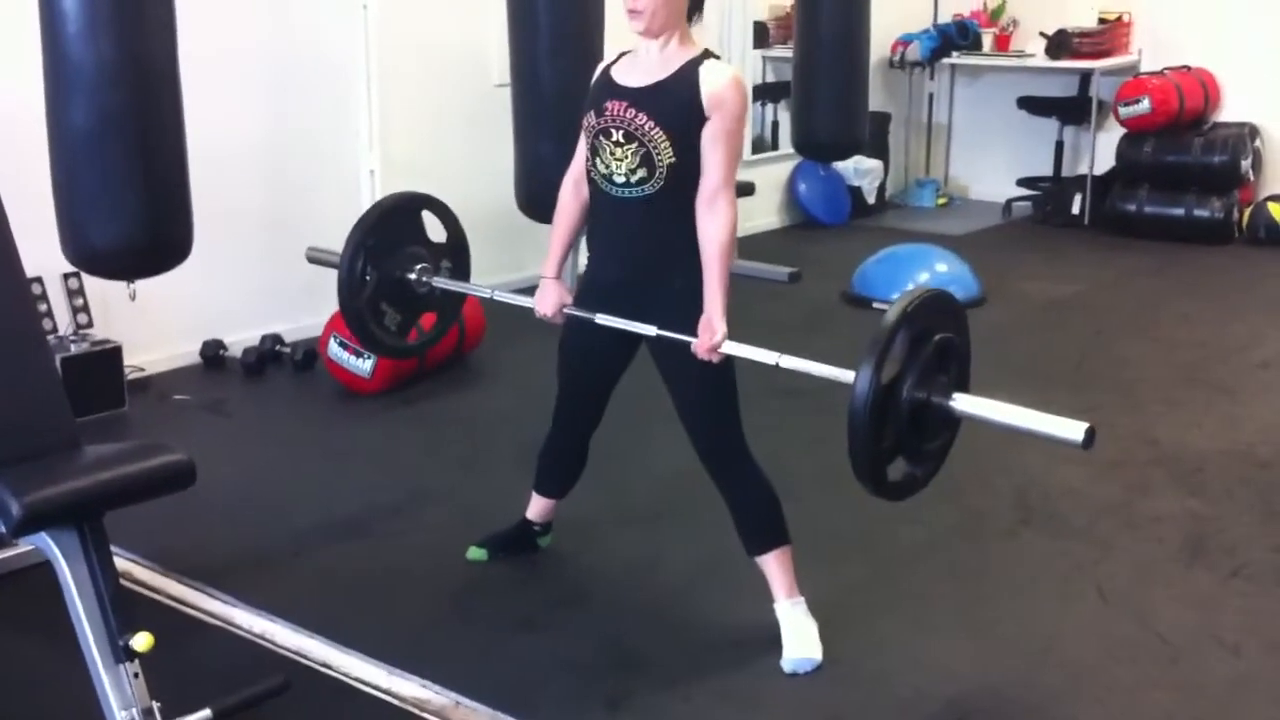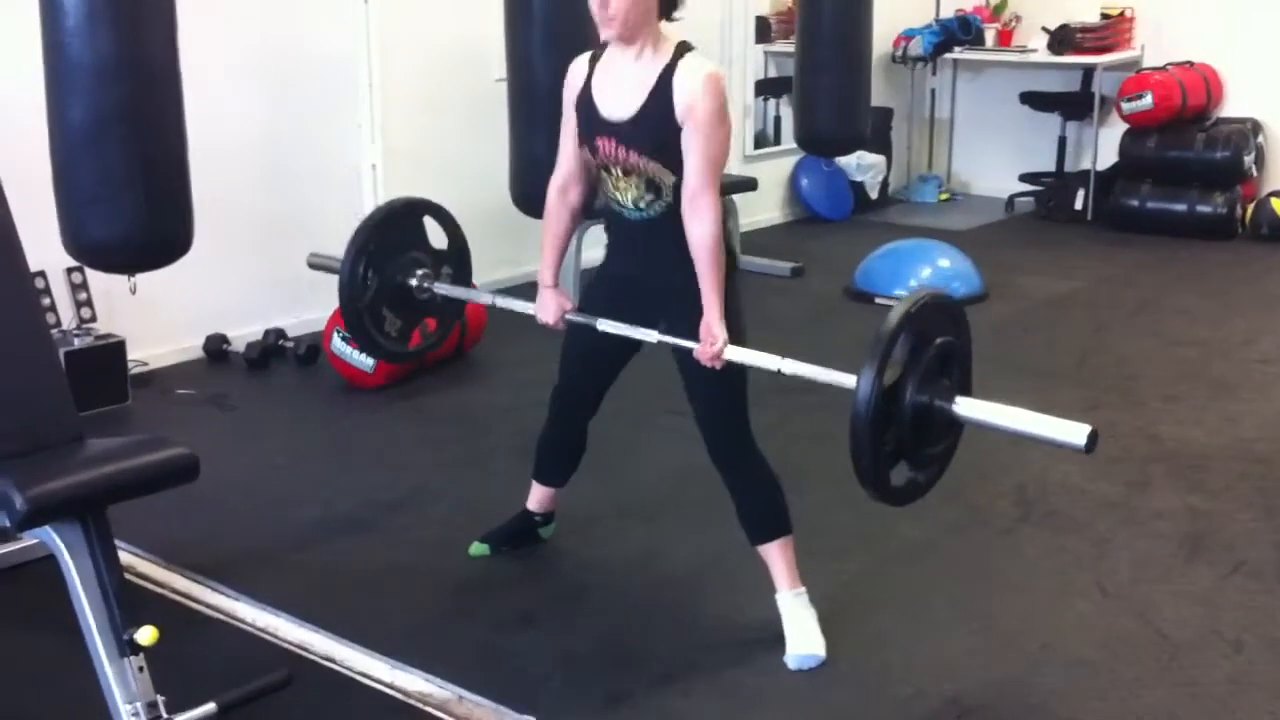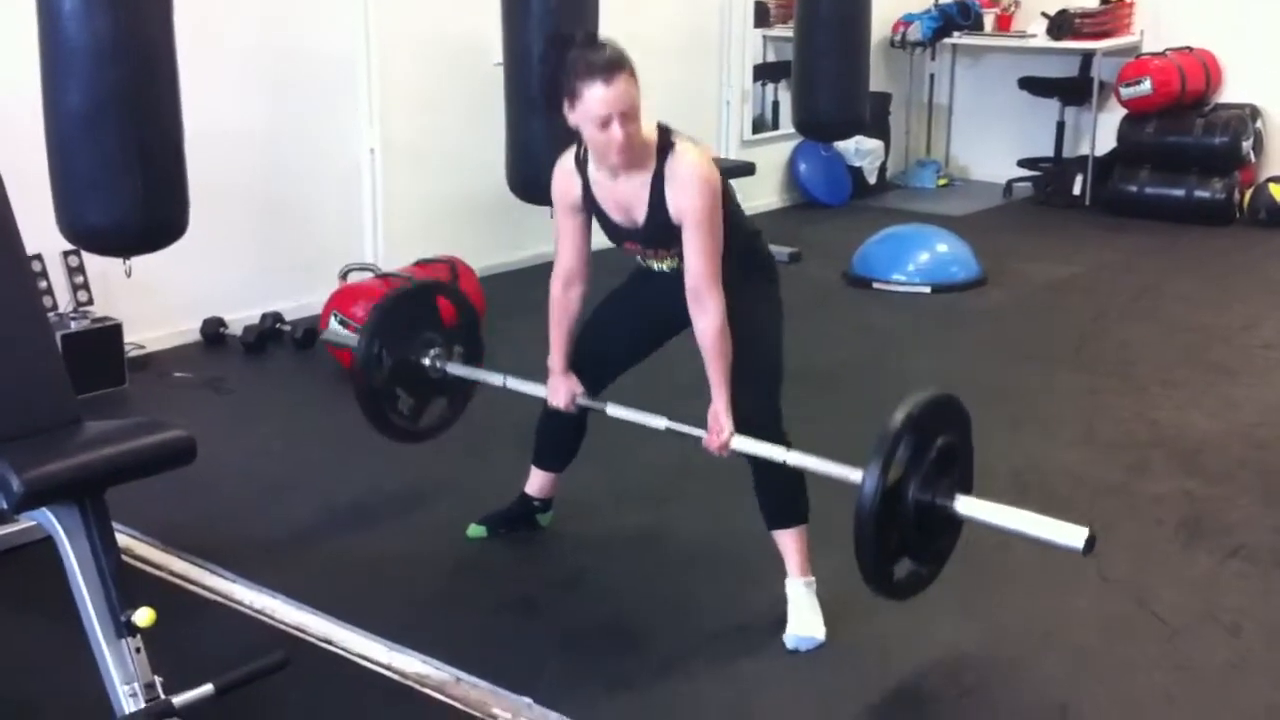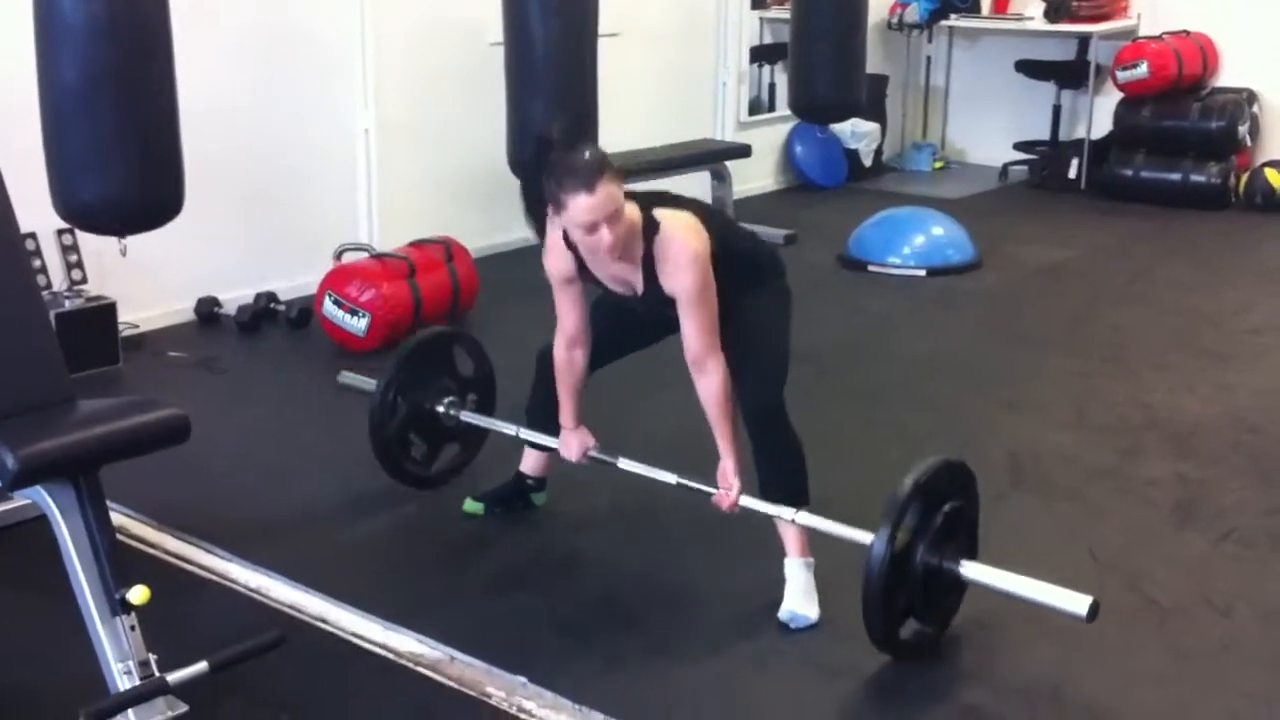
dt=0.4s
person 1, frame 1
left shoulder: (715, 81)
right shoulder: (608, 70)
left elbow: (715, 199)
right elbow: (578, 177)
left wrist: (714, 310)
right wrist: (551, 274)
left hip: (677, 290)
right hip: (604, 282)
left knee: (720, 446)
right knee: (571, 415)
left ankle: (791, 607)
right ankle: (533, 526)
person 1, frame 2
left shoulder: (693, 78)
right shoulder: (583, 72)
left elbow: (701, 202)
right elbow: (566, 183)
left wrist: (714, 313)
right wrist: (547, 281)
left hip: (688, 279)
right hip: (621, 271)
left knee: (727, 436)
right knee: (570, 400)
left ankle: (793, 599)
right ankle: (535, 517)
person 1, frame 3
left shoulder: (687, 172)
right shoulder: (570, 173)
left elbow: (705, 297)
right elbow: (569, 278)
left wrist: (720, 405)
right wrist: (558, 367)
left hip: (740, 283)
right hip: (656, 281)
left knee: (755, 422)
right knee: (570, 386)
left ankle: (800, 584)
right ankle: (533, 502)
person 1, frame 4
left shoulder: (678, 244)
right shoulder: (560, 249)
left elbow: (704, 362)
right elbow: (572, 340)
left wrist: (727, 459)
right wrist: (569, 424)
left hip: (748, 289)
right hip: (652, 301)
left knee: (761, 406)
right knee: (552, 364)
left ankle: (798, 566)
right ankle: (528, 481)
